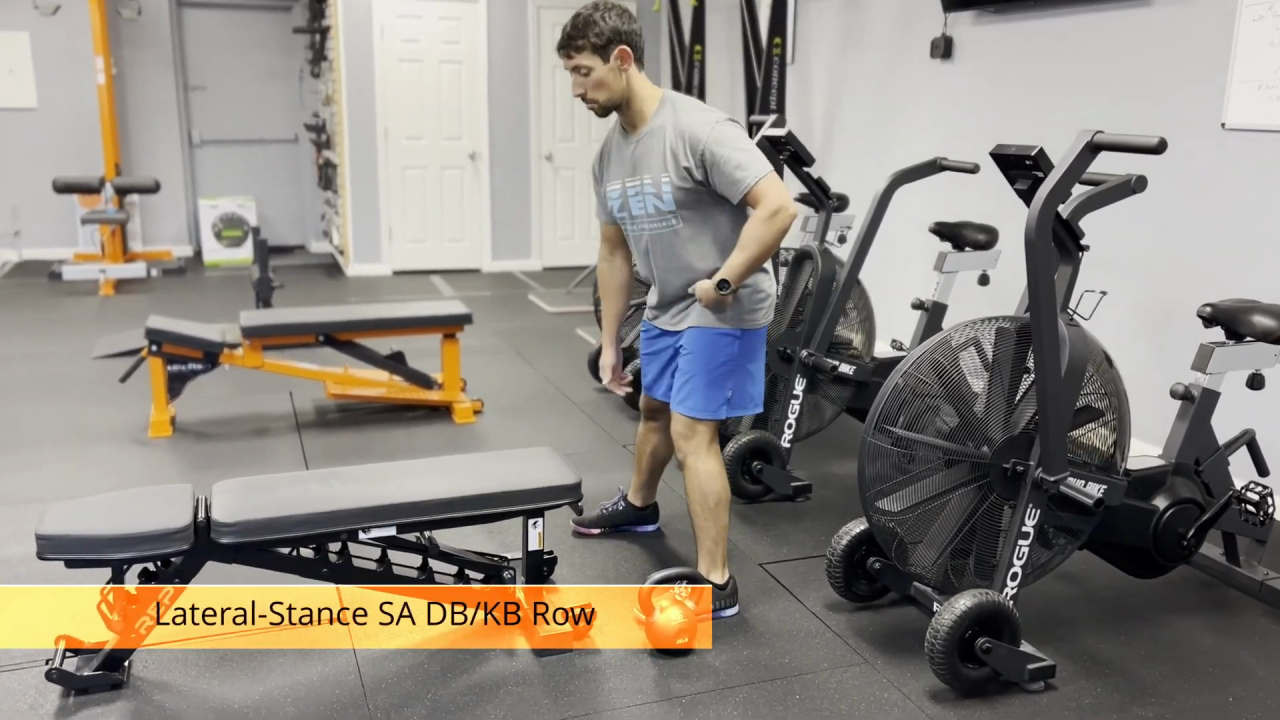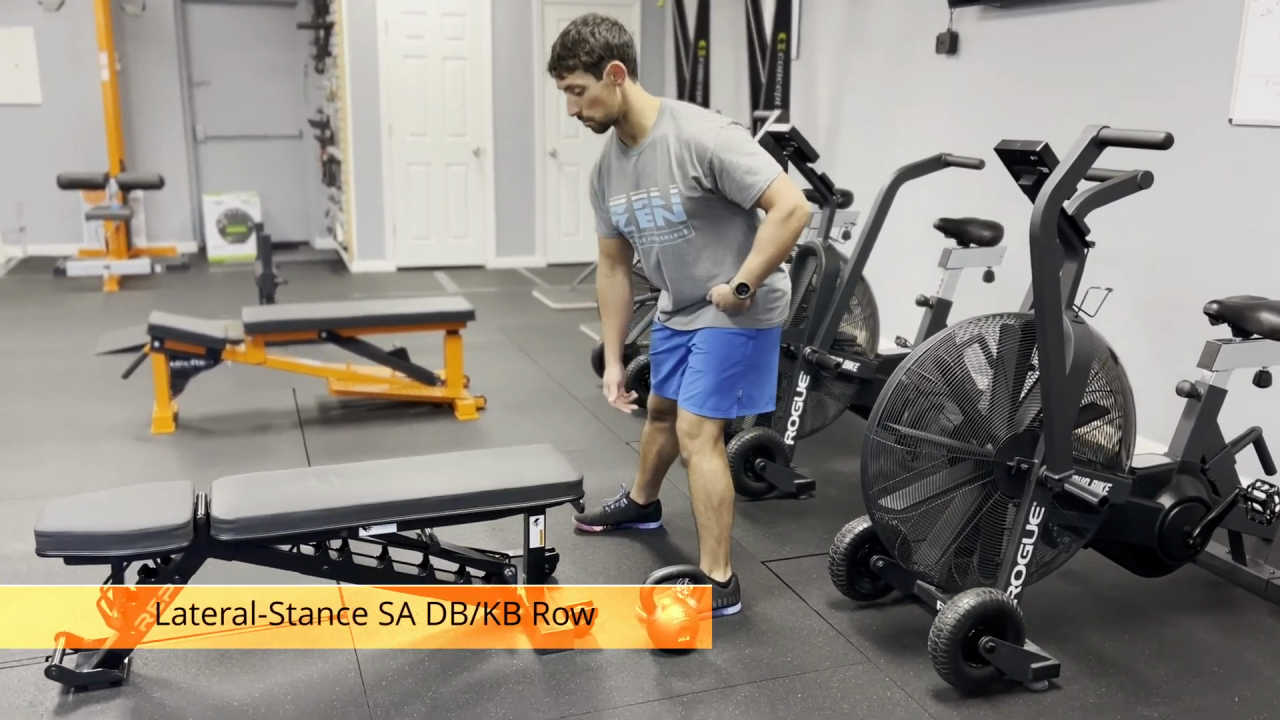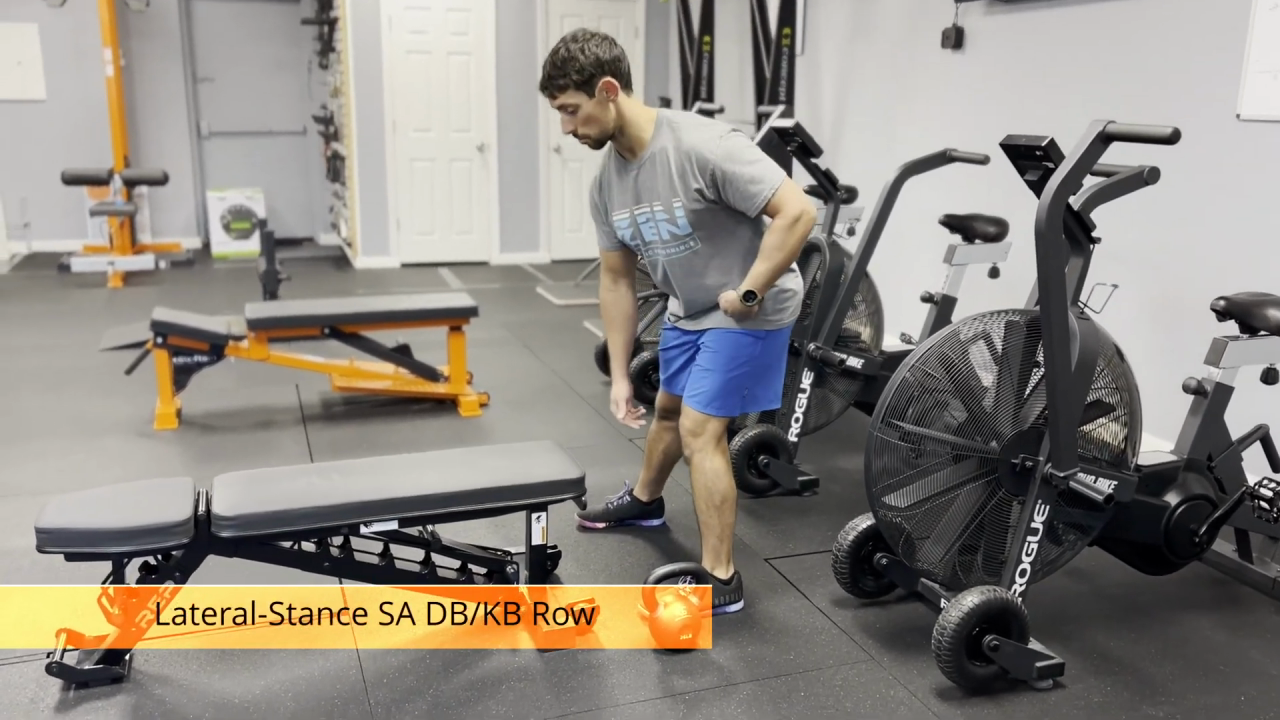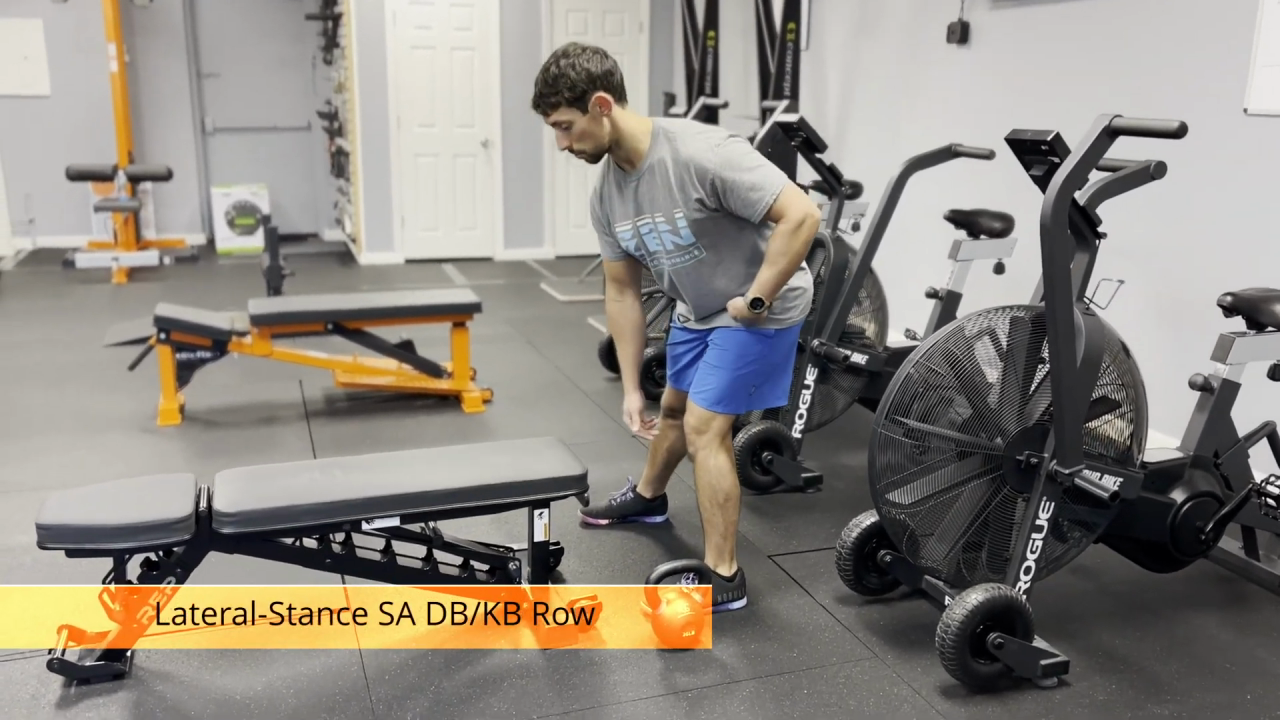
dt=0.2s
person 1, frame 1
left shoulder: (699, 129)
right shoulder: (610, 152)
left elbow: (776, 207)
right elbow: (614, 250)
left wrist: (723, 282)
right wrist: (610, 343)
left hip: (723, 311)
right hip: (667, 309)
left knee: (691, 435)
right knee: (653, 411)
left ankle: (715, 583)
right ankle: (638, 504)
person 1, frame 2
left shoulder: (702, 136)
right shoulder: (608, 167)
left elbow: (791, 207)
right elbow: (613, 265)
left wrist: (741, 286)
right wrist: (612, 360)
left hip: (736, 312)
right hip: (679, 309)
left knee: (697, 434)
right knee: (661, 410)
left ankle: (718, 582)
right ankle: (641, 502)
person 1, frame 3
left shoulder: (703, 146)
right shoulder: (607, 181)
left elbow: (797, 213)
right elbow: (616, 279)
left wrist: (749, 292)
right wrist: (619, 376)
left hip: (747, 313)
right hip: (689, 311)
left knee: (700, 432)
right knee: (667, 410)
left ankle: (720, 581)
right ankle: (645, 499)
person 1, frame 4
left shoulder: (701, 153)
right shoulder: (608, 192)
left elbow: (802, 215)
right elbow: (622, 291)
left wrist: (757, 299)
right wrist: (631, 389)
left hip: (758, 311)
right hip: (698, 310)
left knee: (704, 428)
right knee: (673, 409)
left ankle: (722, 578)
right ankle: (647, 496)
